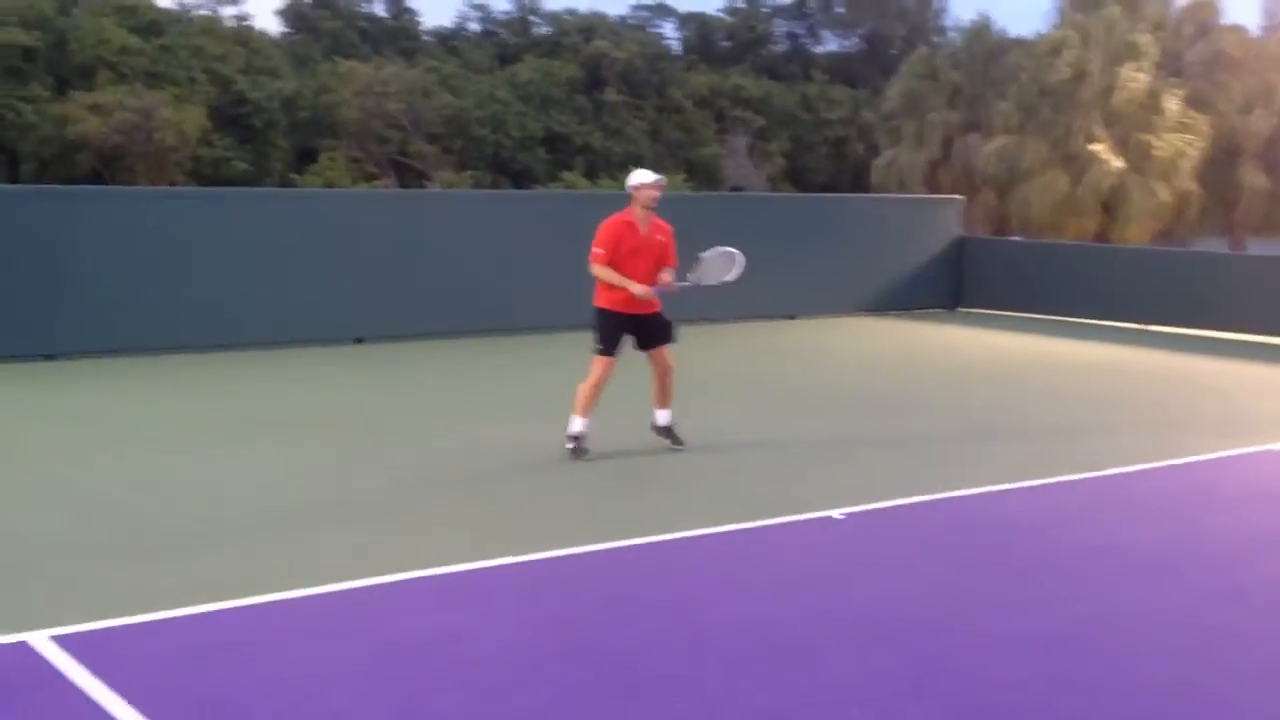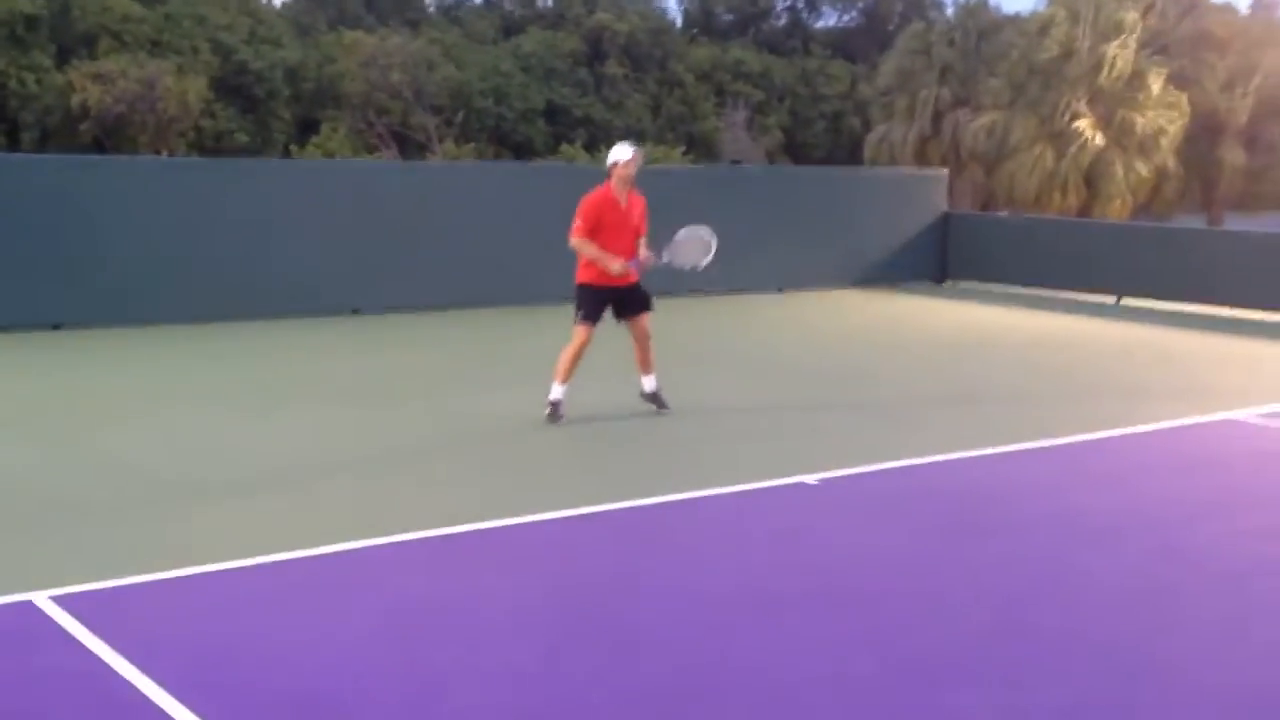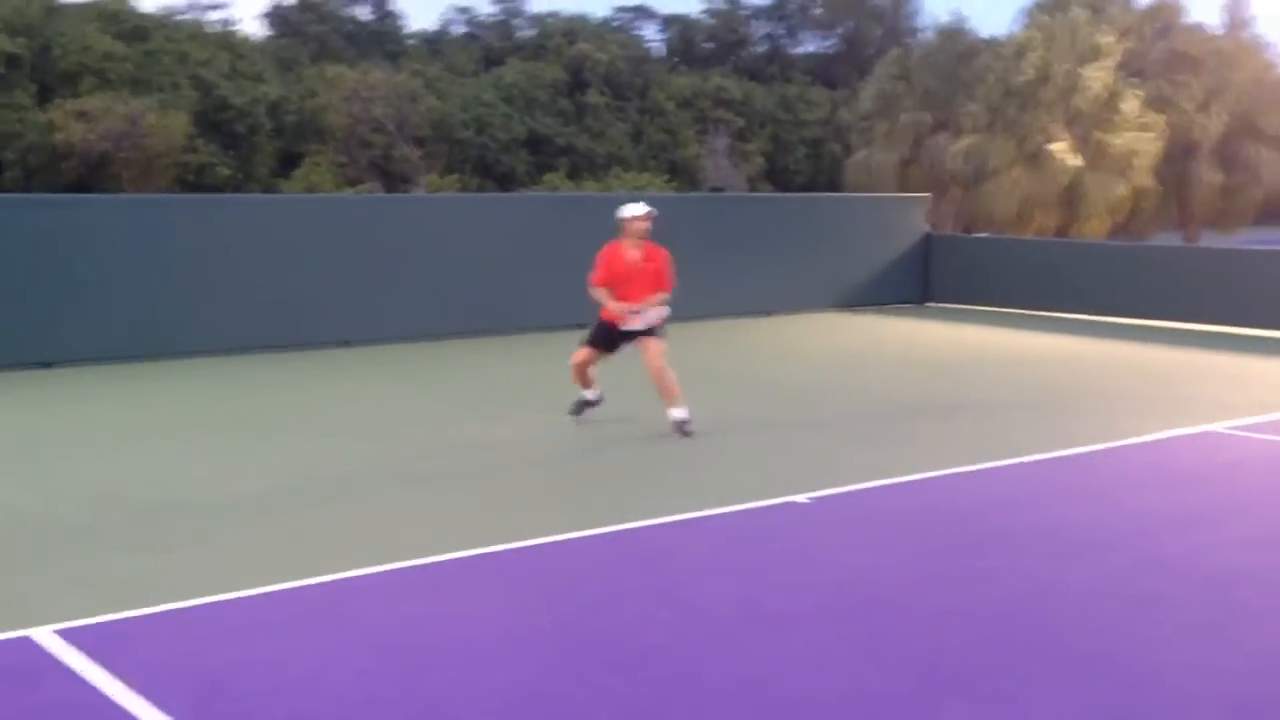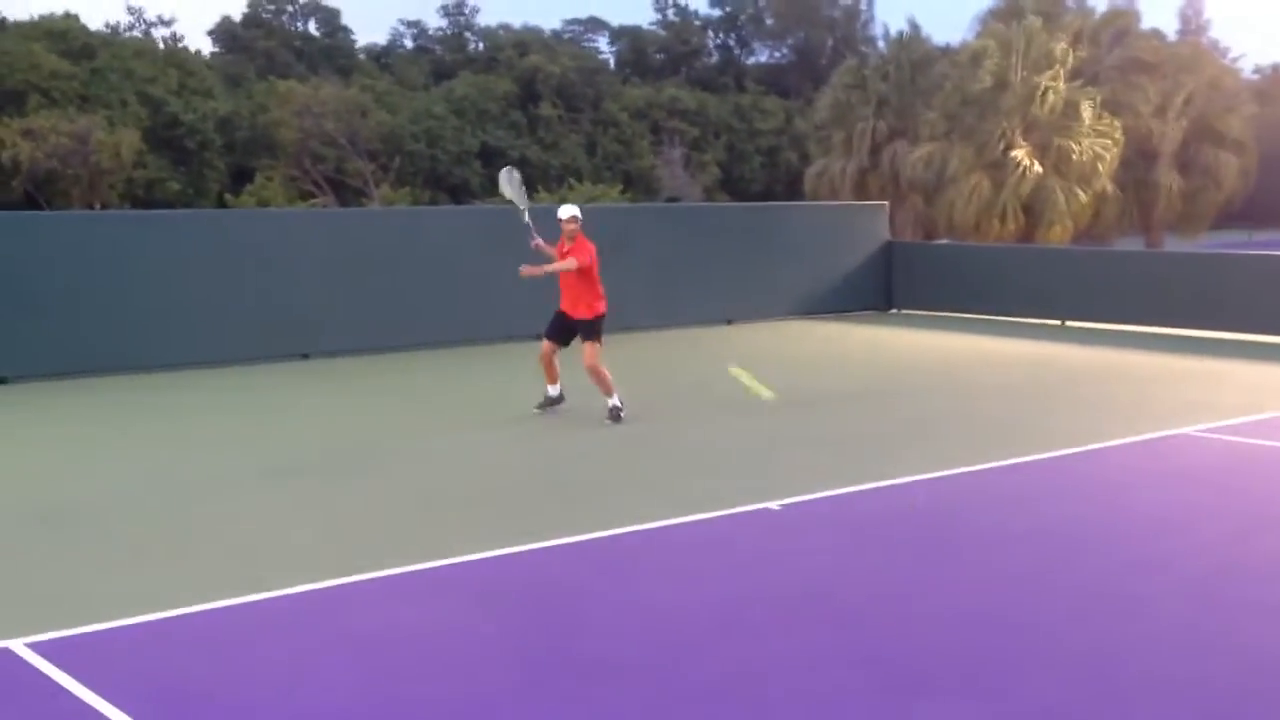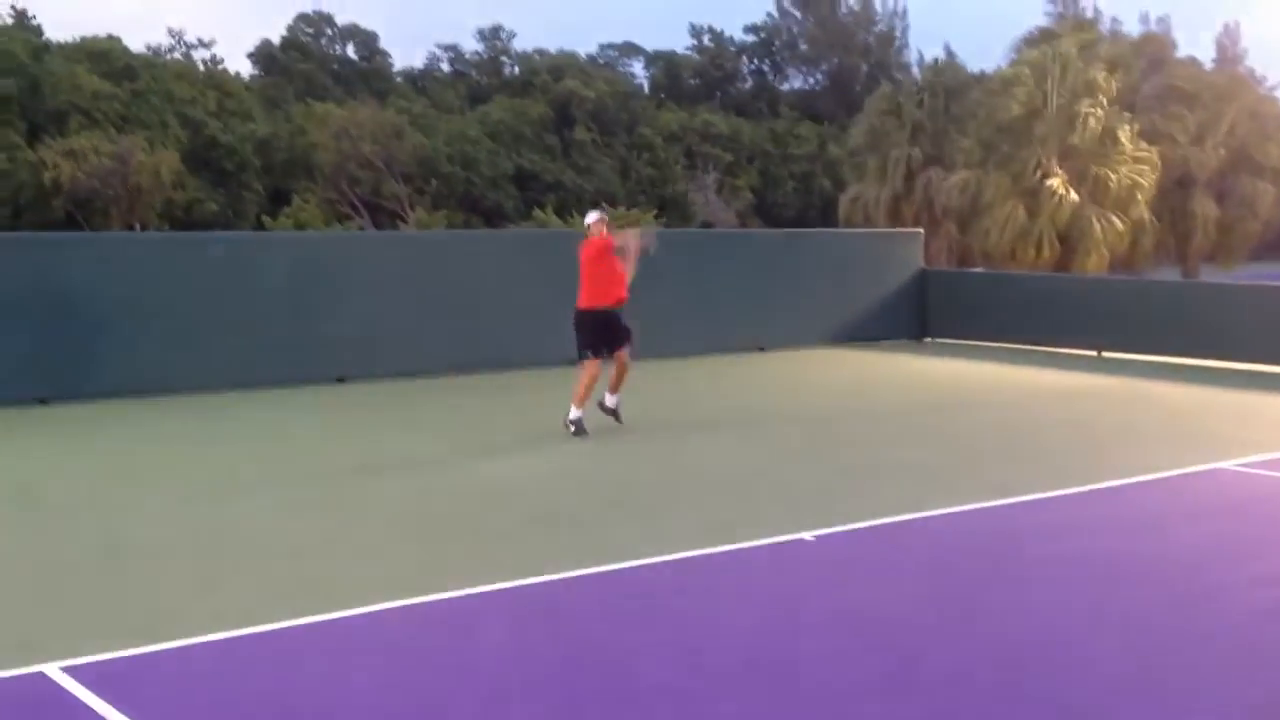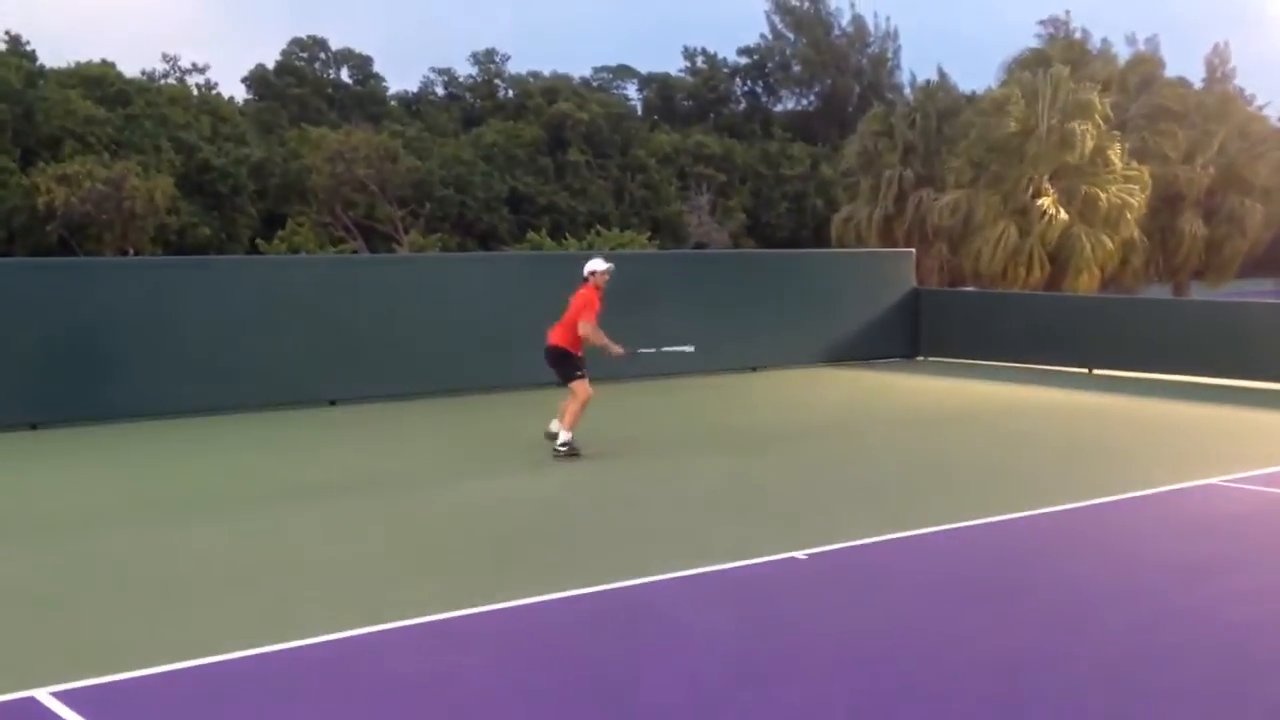
dt=0.5s
person 1, frame 1
left shoulder: (664, 231)
right shoulder: (613, 226)
left elbow: (667, 267)
right elbow: (596, 268)
left wrist: (665, 277)
right wrist: (631, 285)
left hip: (648, 308)
right hip: (612, 307)
left knee: (665, 366)
right knee: (600, 371)
left ankle: (663, 422)
right ankle: (575, 433)
person 1, frame 2
left shoulder: (639, 202)
right shoulder: (594, 200)
right elbow: (576, 240)
left wrist: (642, 251)
right wrist: (608, 262)
left hip: (626, 281)
right hip: (593, 281)
left knee: (643, 334)
right knee: (580, 340)
left ankle: (650, 388)
right ankle: (555, 398)
person 1, frame 3
left shoulder: (659, 256)
right shoulder: (608, 253)
left elbow: (664, 293)
right elbow: (596, 288)
left wrist: (640, 307)
right wrist: (614, 306)
left hip: (644, 318)
right hip: (612, 318)
left knee: (657, 365)
right knee: (578, 362)
left ankle: (679, 416)
right ankle: (591, 395)
person 1, frame 4
left shoulder: (585, 247)
right shoulder: (564, 243)
left elbow: (572, 264)
left wrist: (541, 269)
right wrist: (543, 247)
left hip: (590, 313)
right hip: (567, 311)
left knee: (591, 364)
right knee: (545, 352)
left ankle: (615, 404)
right ankle: (554, 394)
person 1, frame 5
left shoulder: (611, 256)
right shoulder: (590, 247)
left elbow: (624, 282)
right elbow: (626, 244)
left wrist: (631, 255)
left hip: (610, 314)
right hip: (590, 315)
left knee: (623, 363)
right knee: (592, 372)
left ankle: (609, 402)
right ankle: (574, 417)
person 1, frame 6
left shoulder: (584, 294)
right shoulder: (590, 299)
right elbow: (585, 331)
left wrist: (605, 340)
right wrist: (610, 346)
left hip: (567, 349)
right hip: (560, 350)
left knee: (578, 392)
right knee: (584, 394)
left ankle: (555, 429)
right ankle: (562, 443)
